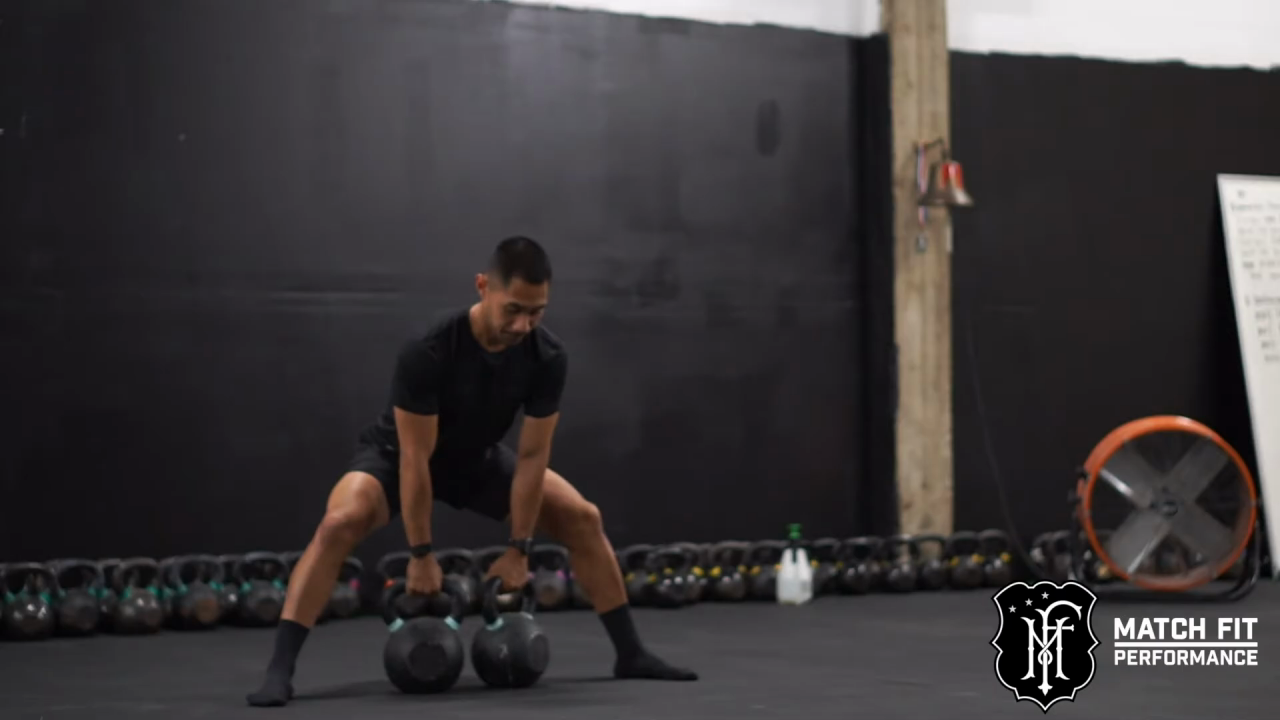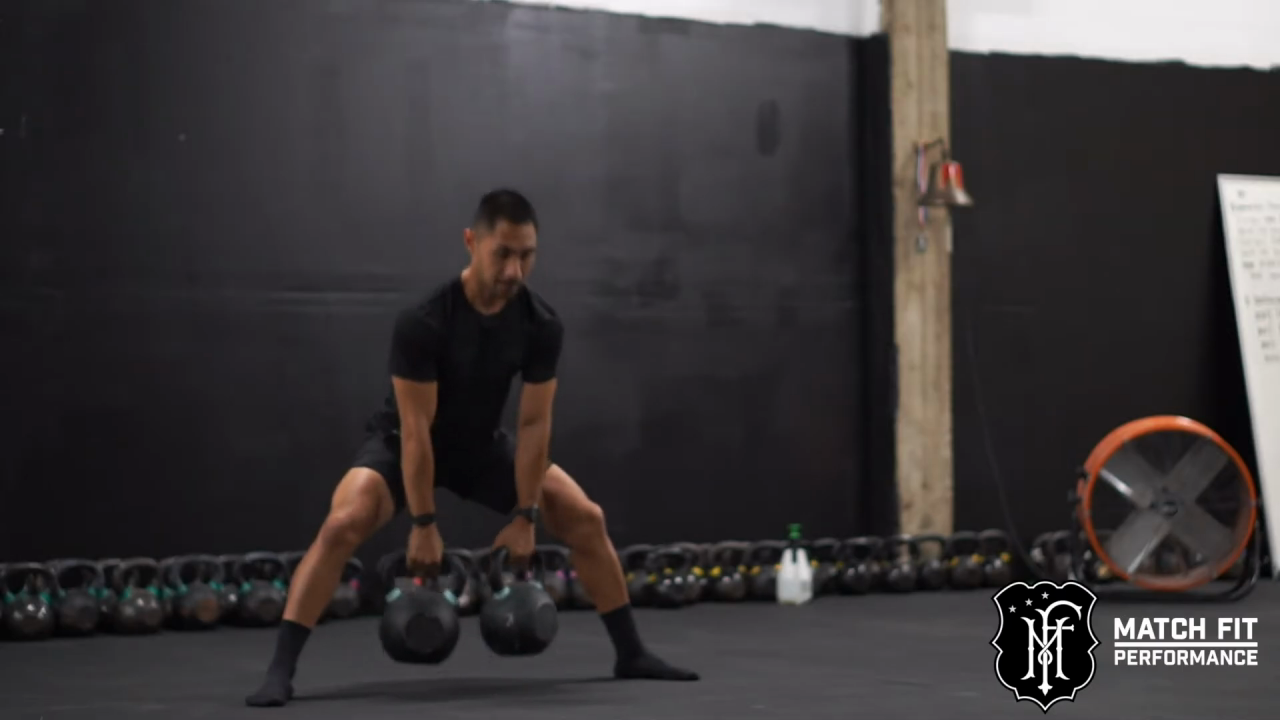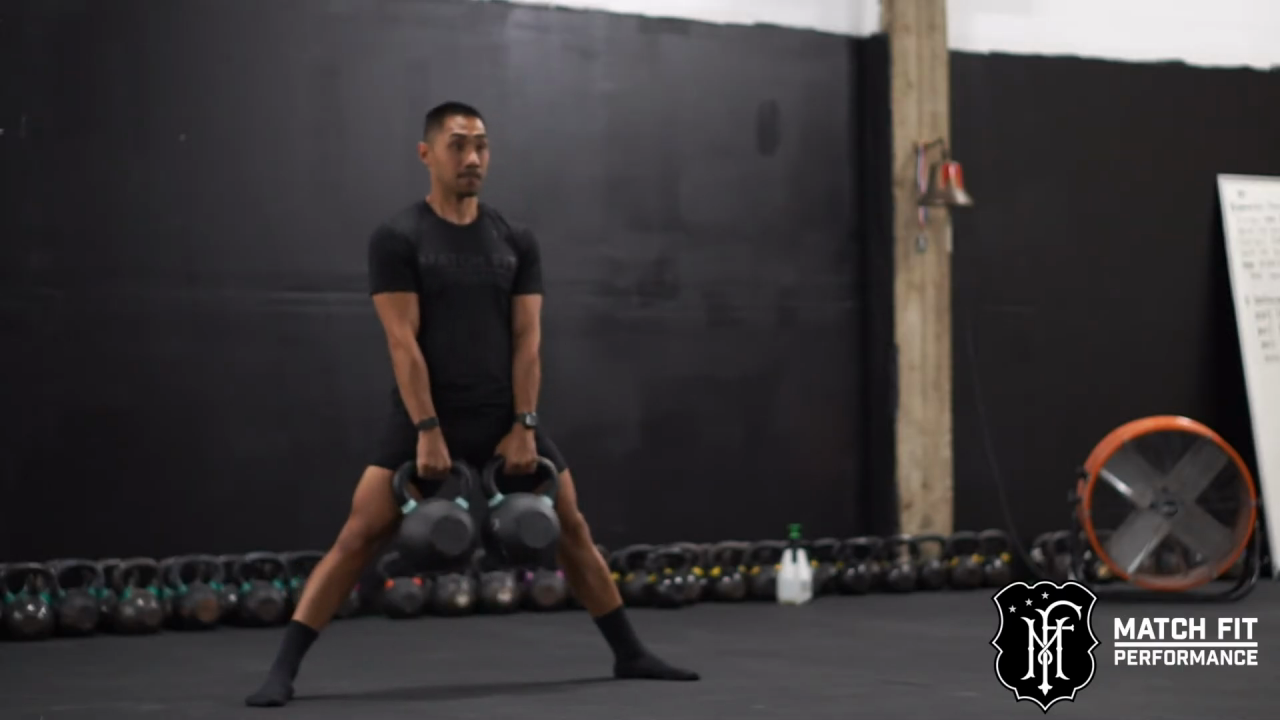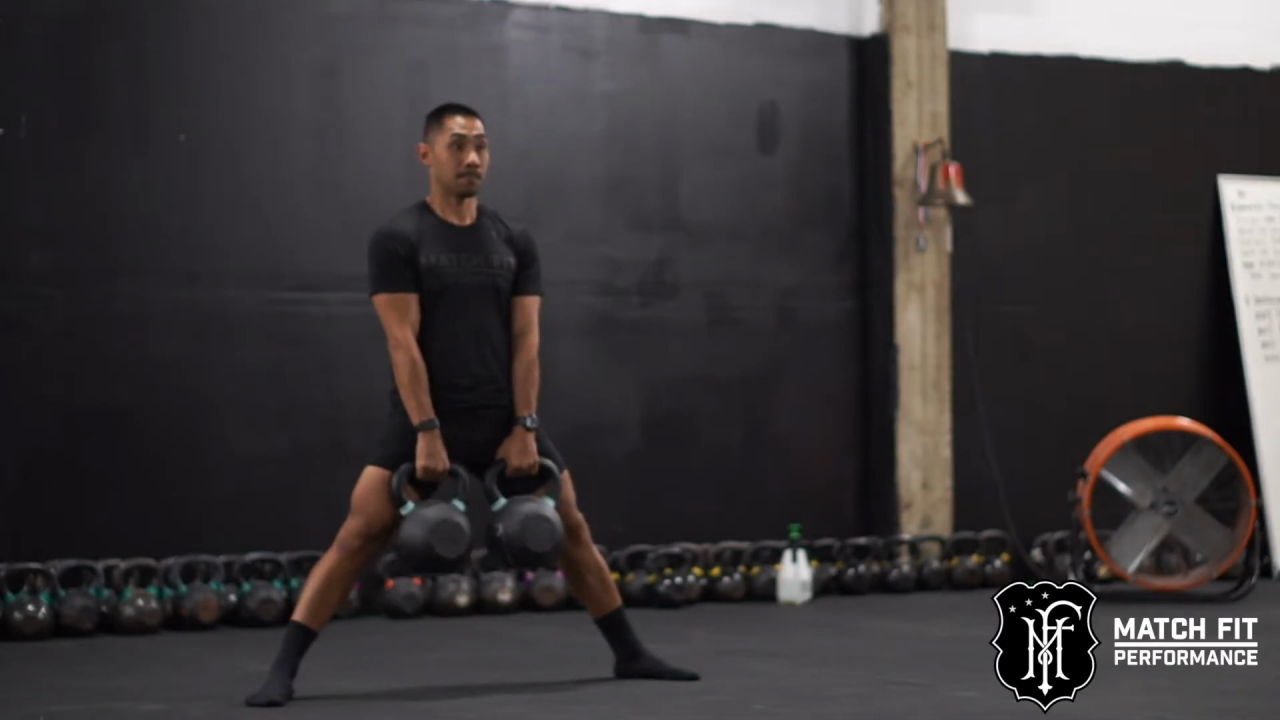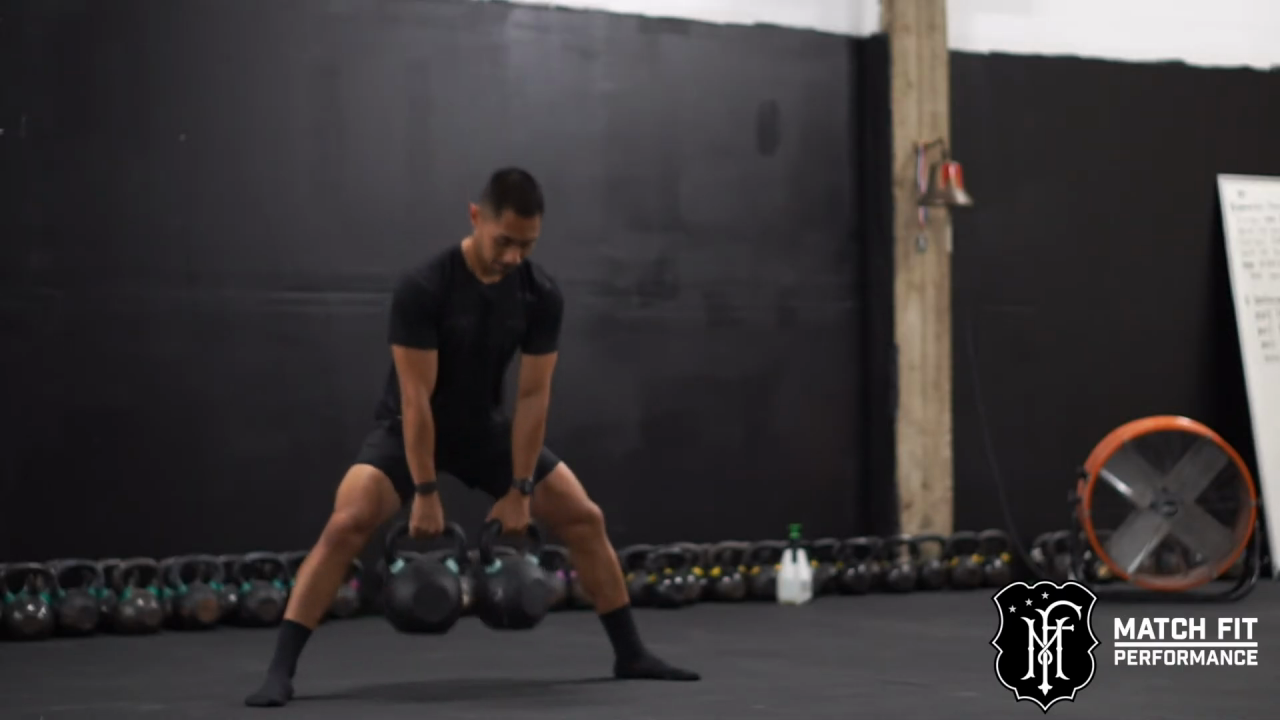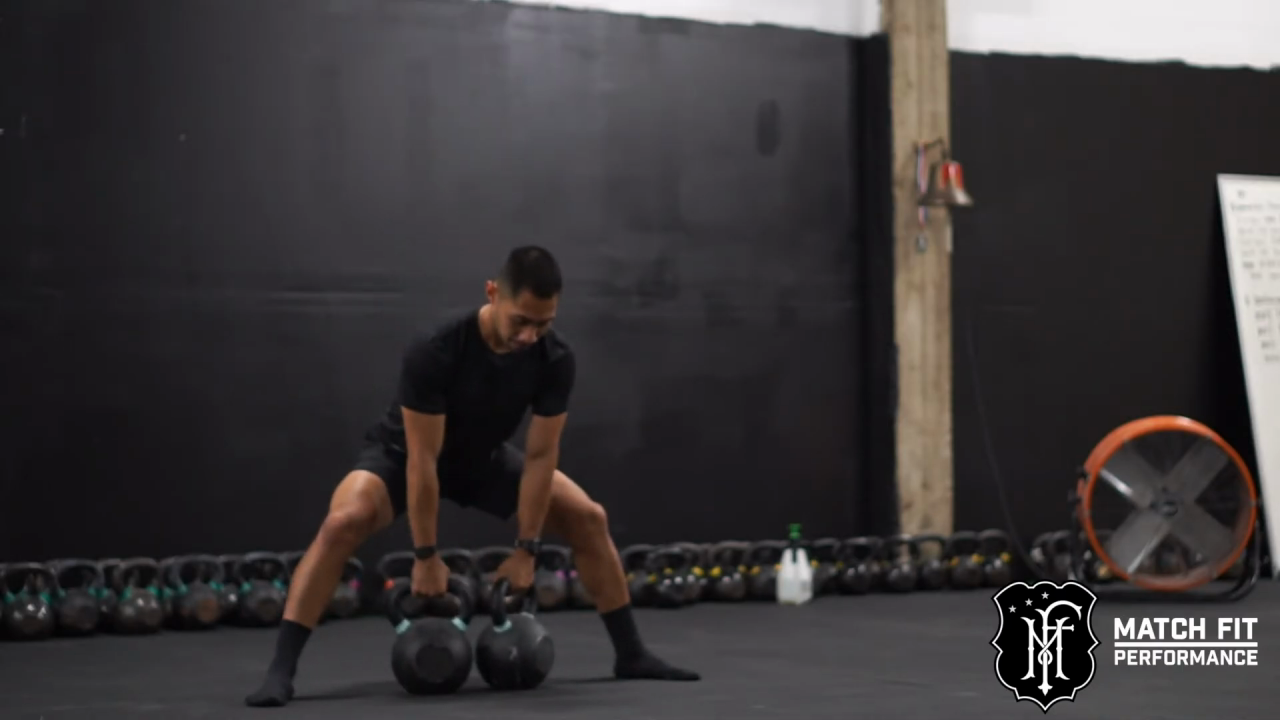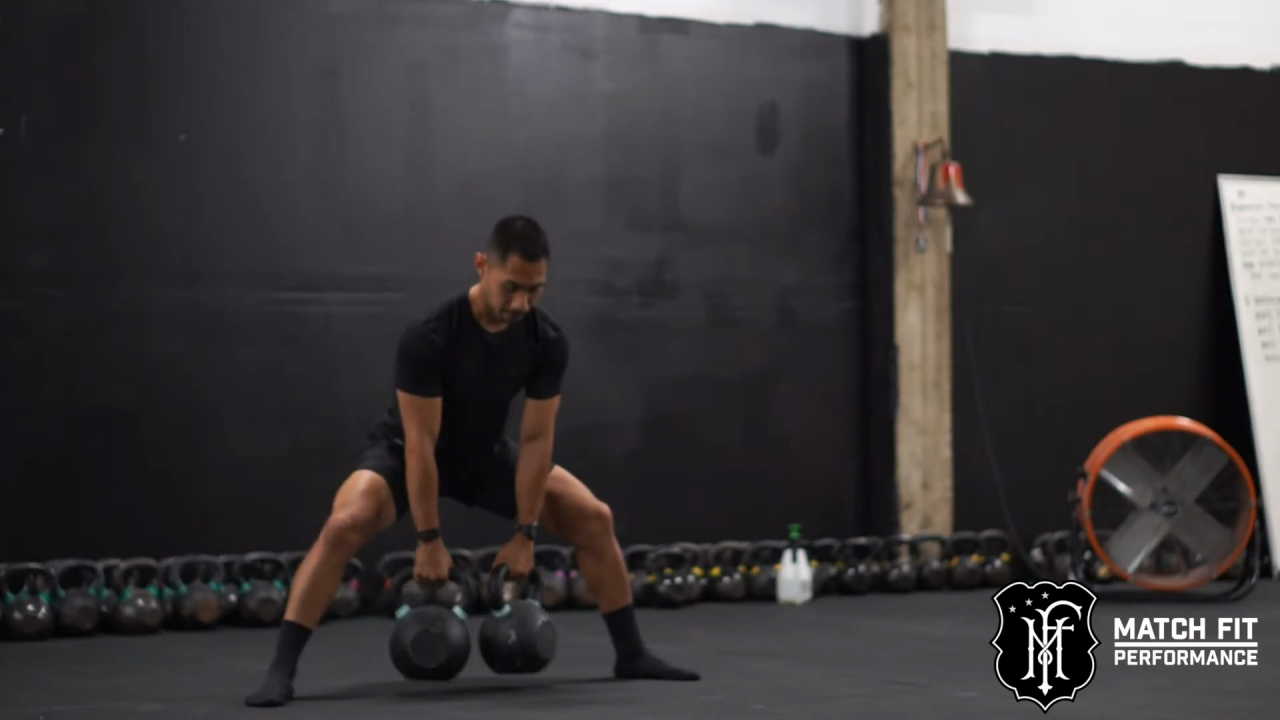
dt=0.7s
person 1, frame 1
left shoulder: (548, 357)
right shoulder: (426, 353)
left elbow: (533, 456)
right elbow: (415, 460)
left wrist: (518, 550)
right wrist: (421, 557)
left hip: (476, 458)
right hip: (395, 453)
left knee: (583, 518)
right knee: (338, 525)
left ankle: (631, 653)
right ankle: (279, 670)
person 1, frame 2
left shoulder: (541, 324)
right shoulder: (422, 322)
left elbow: (534, 423)
right elbow: (416, 430)
left wrist: (525, 519)
right wrist: (424, 525)
left hip: (481, 445)
right hip: (401, 442)
left knee: (586, 520)
right knee: (342, 526)
left ankle: (631, 653)
right ankle: (280, 670)
person 1, frame 3
left shoulder: (517, 241)
right shoulder: (397, 238)
left elbow: (527, 340)
right elbow: (403, 341)
left wrist: (524, 427)
right wrist: (427, 431)
left hip: (504, 419)
right hip: (426, 418)
left knee: (571, 530)
right knee: (359, 538)
left ankle: (630, 654)
right ankle: (282, 671)
person 1, frame 4
left shoulder: (515, 243)
right shoulder: (398, 238)
left elbow: (525, 341)
right elbow: (403, 343)
left wrist: (524, 429)
right wrist: (427, 433)
left hip: (502, 419)
right hip: (424, 420)
left knee: (572, 531)
right knee: (358, 537)
left ankle: (631, 654)
right ankle: (282, 671)
person 1, frame 5
left shoulder: (543, 296)
right shoulder: (422, 288)
left elbow: (533, 395)
right elbow: (416, 399)
left wrist: (520, 490)
right wrist: (424, 492)
left hip: (486, 429)
right hip: (407, 430)
left knee: (585, 519)
right knee: (346, 524)
left ankle: (631, 653)
right ankle: (280, 670)
person 1, frame 6
left shoulder: (556, 359)
right shoulder: (433, 352)
left elbow: (540, 456)
right elbow: (422, 460)
left wrist: (525, 552)
right wrist: (427, 557)
left hip: (484, 457)
right hip: (402, 453)
left knee: (588, 518)
right knee: (342, 524)
left ankle: (631, 654)
right ankle: (281, 670)
person 1, frame 7
left shoulder: (547, 341)
right shoulder: (429, 337)
left elbow: (536, 439)
right elbow: (421, 444)
left wrist: (525, 537)
right wrist: (429, 542)
left hip: (484, 453)
right hip: (405, 451)
left knee: (594, 518)
right knee: (344, 527)
left ankle: (632, 654)
right ankle: (281, 670)
